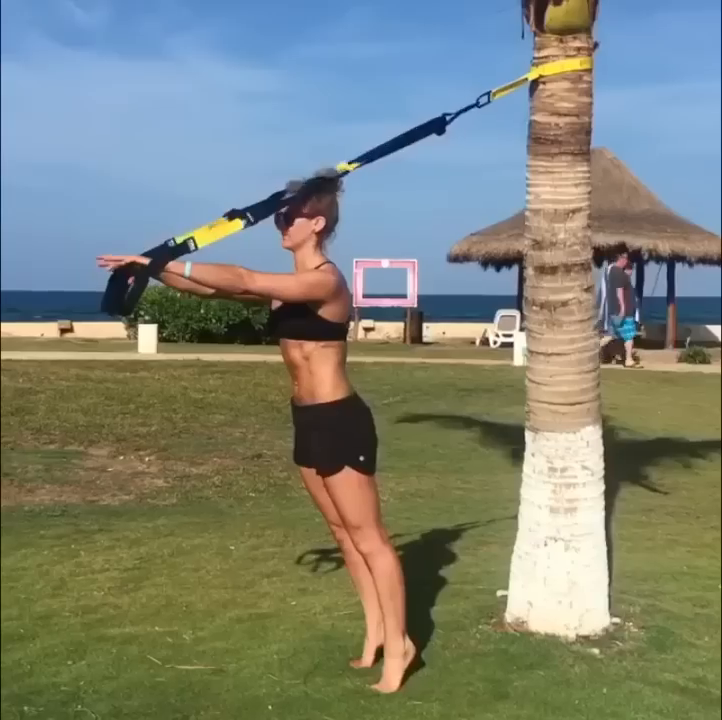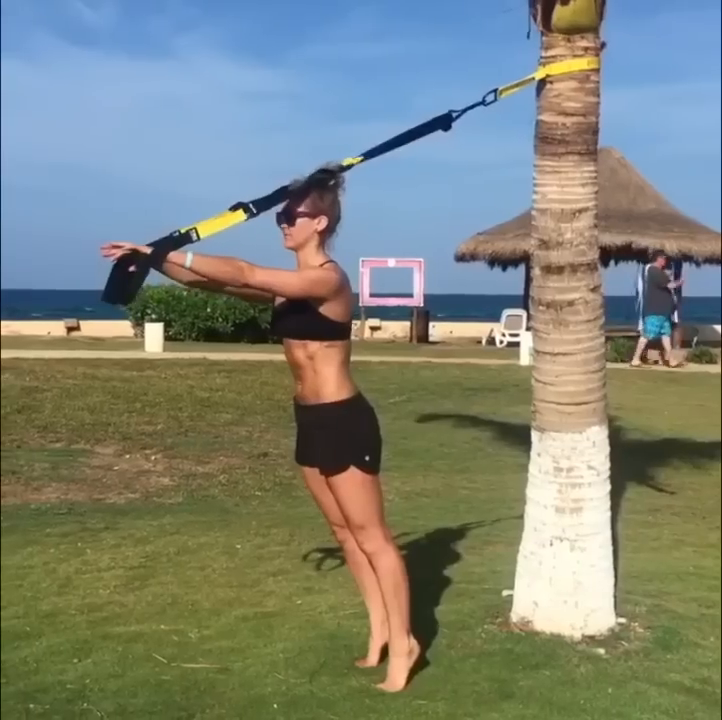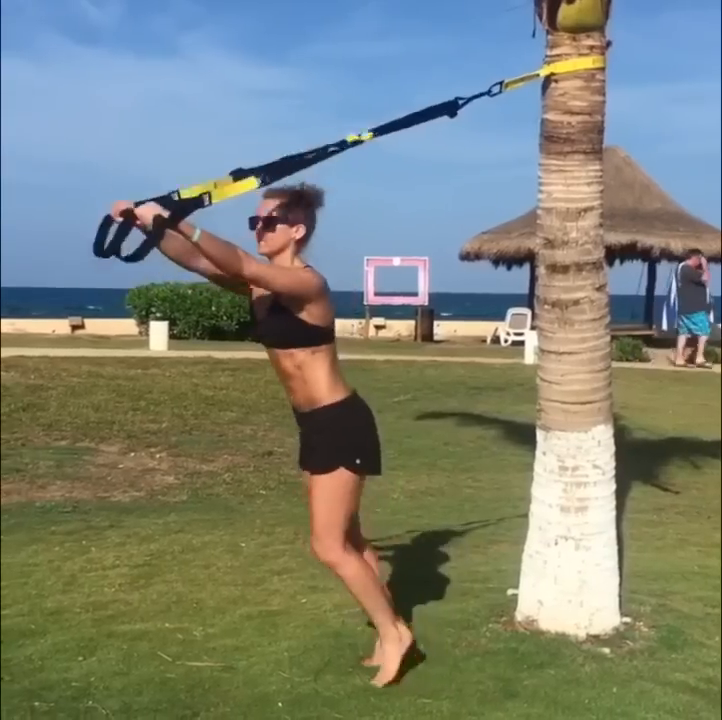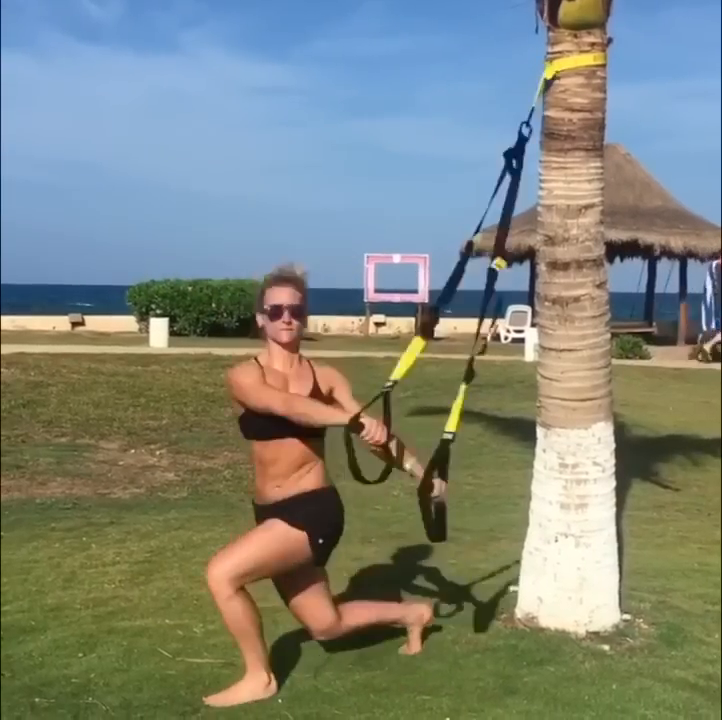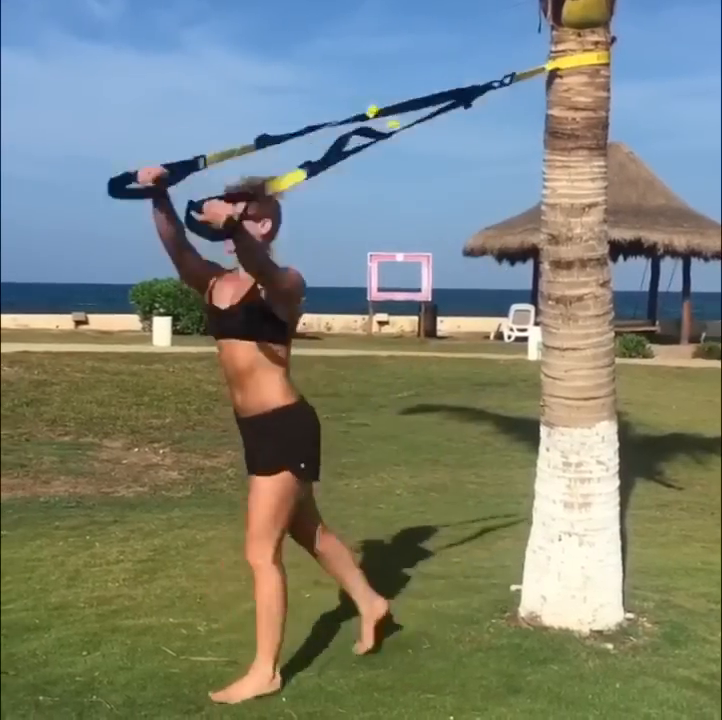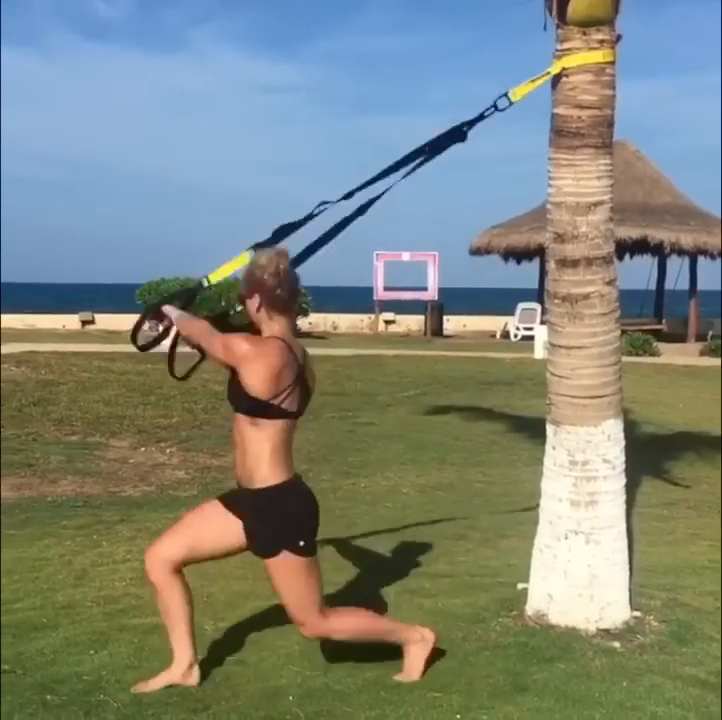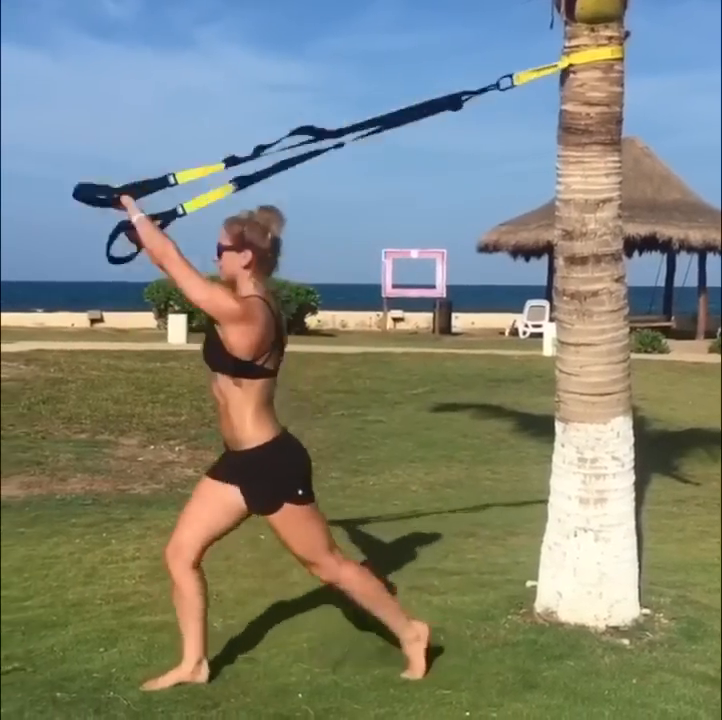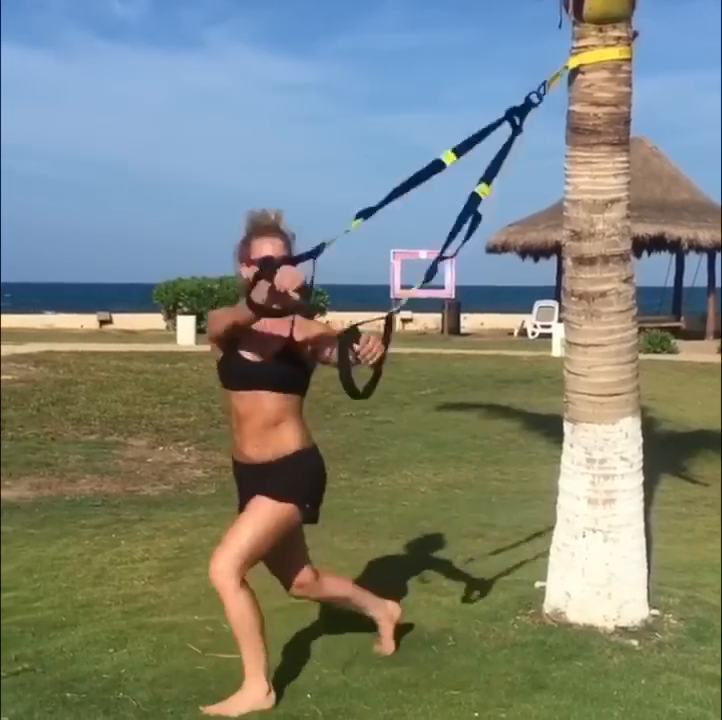
dt=0.4s
person 1, frame 1
left shoulder: (325, 282)
right shoulder: (287, 286)
left elbow: (243, 281)
right elbow: (218, 289)
left wrist: (161, 260)
right wrist: (154, 268)
left hip: (339, 421)
right hip: (309, 422)
left knee: (368, 536)
right knee: (344, 534)
left ankle: (398, 644)
right ankle: (376, 630)
person 1, frame 2
left shoulder: (328, 280)
right shoulder: (286, 285)
left elbow: (244, 274)
right elbow: (218, 282)
left wrist: (164, 251)
right wrist: (154, 258)
left hip: (343, 422)
right hip: (311, 422)
left knee: (371, 537)
right knee: (345, 533)
left ankle: (403, 644)
right ankle: (380, 629)
person 1, frame 3
left shoulder: (306, 282)
right shoulder: (260, 285)
left elbow: (242, 263)
right elbow: (198, 260)
left wrist: (173, 220)
right wrist: (148, 224)
left hip: (342, 424)
right hip: (314, 427)
left knee: (330, 546)
right knee: (347, 539)
left ankle: (392, 633)
right ankle: (389, 625)
person 1, frame 4
left shoulder: (326, 376)
right shoulder: (242, 377)
left elbow: (370, 426)
right elbow: (286, 406)
left wrist: (415, 465)
right wrist: (351, 418)
left hip: (314, 508)
right hip: (273, 514)
left knee: (223, 574)
right knee: (326, 625)
left ankle: (258, 677)
right ankle: (413, 615)
person 1, frame 5
left shoulder: (286, 281)
right shoulder: (217, 284)
left elbow: (263, 272)
right elbow: (176, 246)
left wrist: (233, 220)
right wrist: (159, 200)
left hip: (288, 428)
right hip: (256, 431)
left knee: (261, 552)
right knee: (309, 532)
left ankle: (264, 671)
right ankle: (368, 602)
person 1, frame 6
left shoulder: (255, 352)
right shoulder: (293, 355)
left elbow: (202, 333)
left wrist: (171, 313)
right wrist: (184, 322)
left hip: (279, 507)
right hip: (254, 500)
left knee: (315, 622)
right knee: (159, 559)
left ankle: (414, 638)
right ankle: (184, 664)
person 1, frame 7
left shoulder: (242, 311)
right shoulder: (253, 308)
left elbow: (175, 265)
right elbow: (185, 274)
left wrist: (134, 213)
right wrist: (142, 223)
left hip: (271, 464)
right hip: (242, 460)
left knee: (328, 564)
right knee: (179, 553)
left ankle: (408, 629)
right ankle: (192, 660)
person 1, frame 8
left shoulder: (306, 330)
right shoulder: (228, 328)
left elbow: (336, 354)
right elbow: (222, 321)
left wrist: (363, 349)
right wrist: (267, 291)
left hip: (293, 471)
right hip: (250, 475)
left knee: (224, 568)
right knee: (300, 581)
right ankle: (381, 611)
